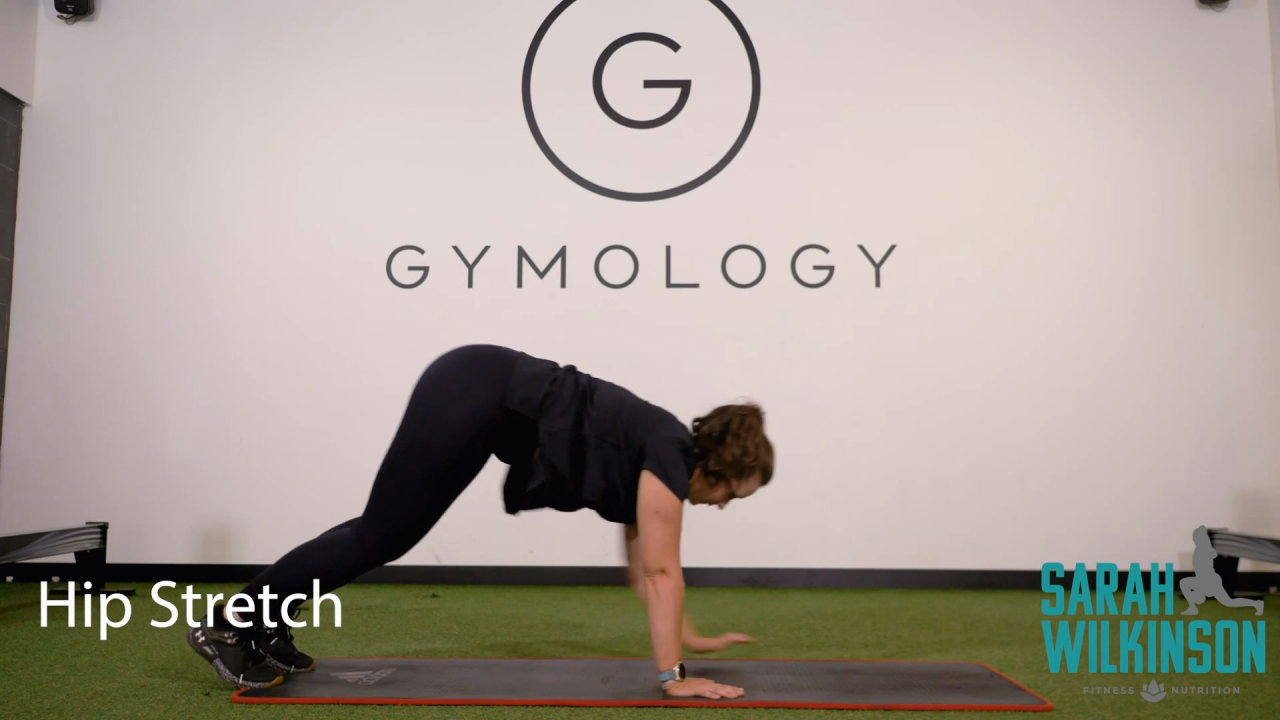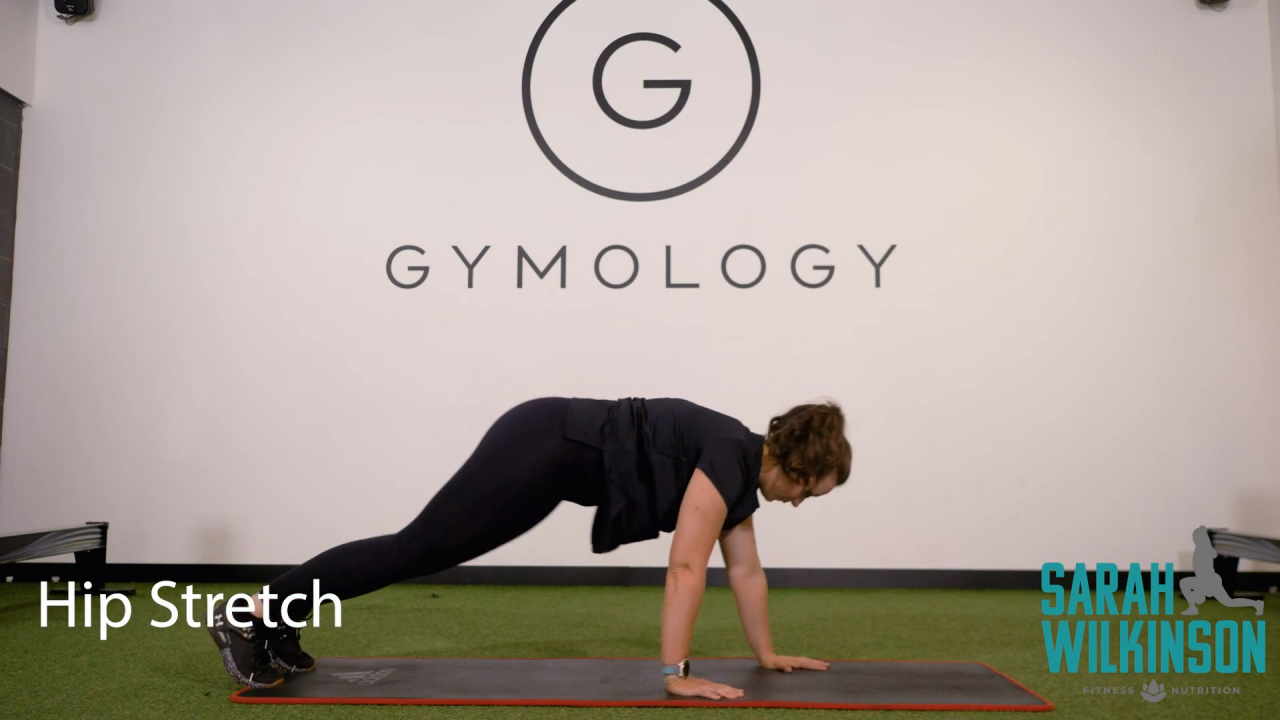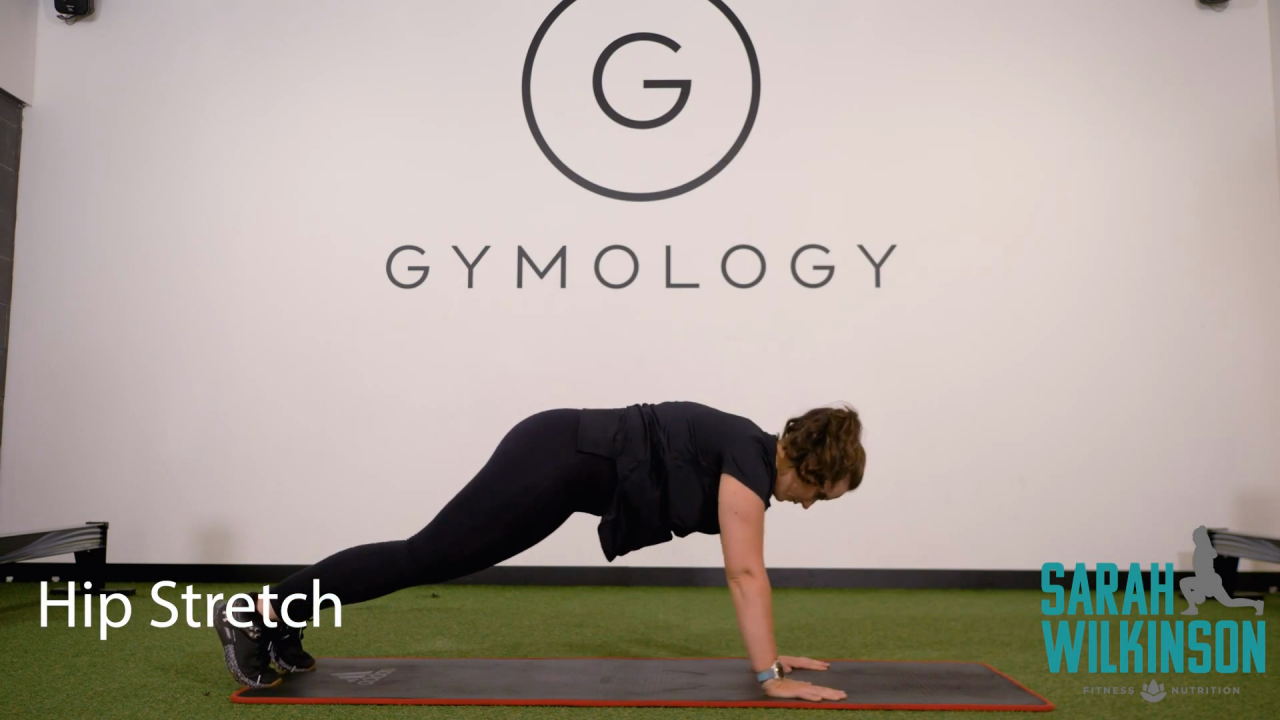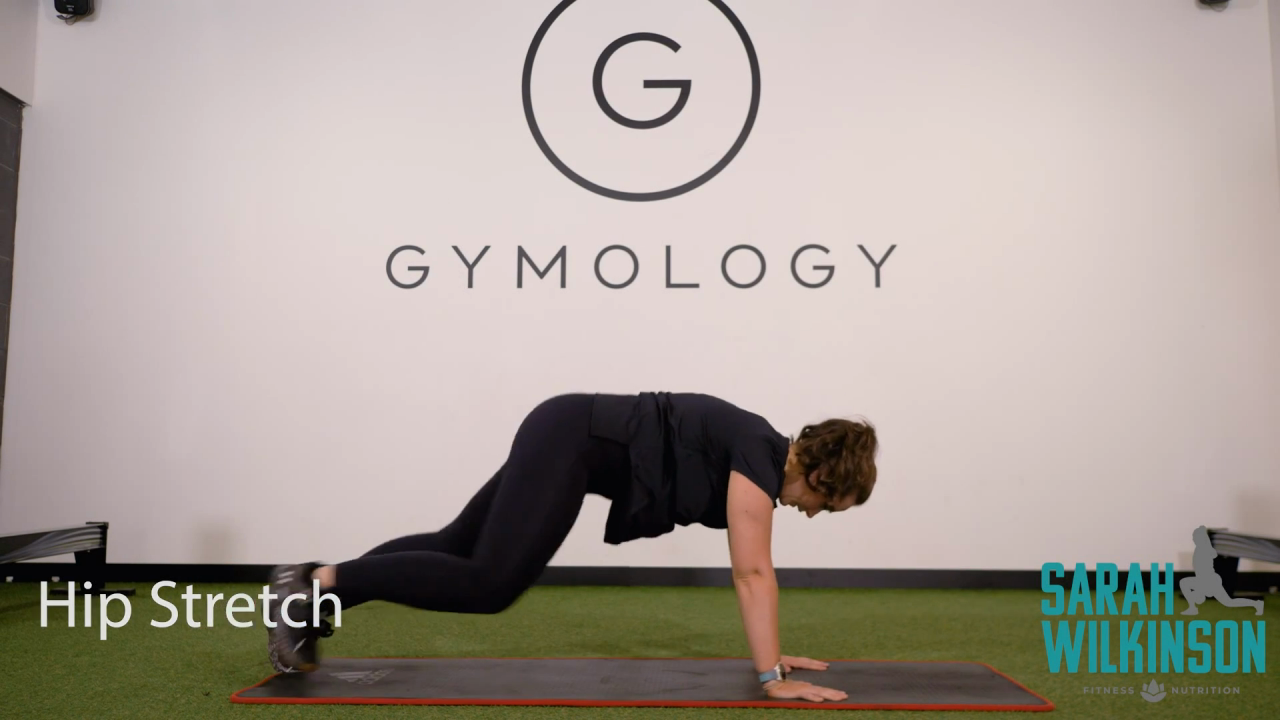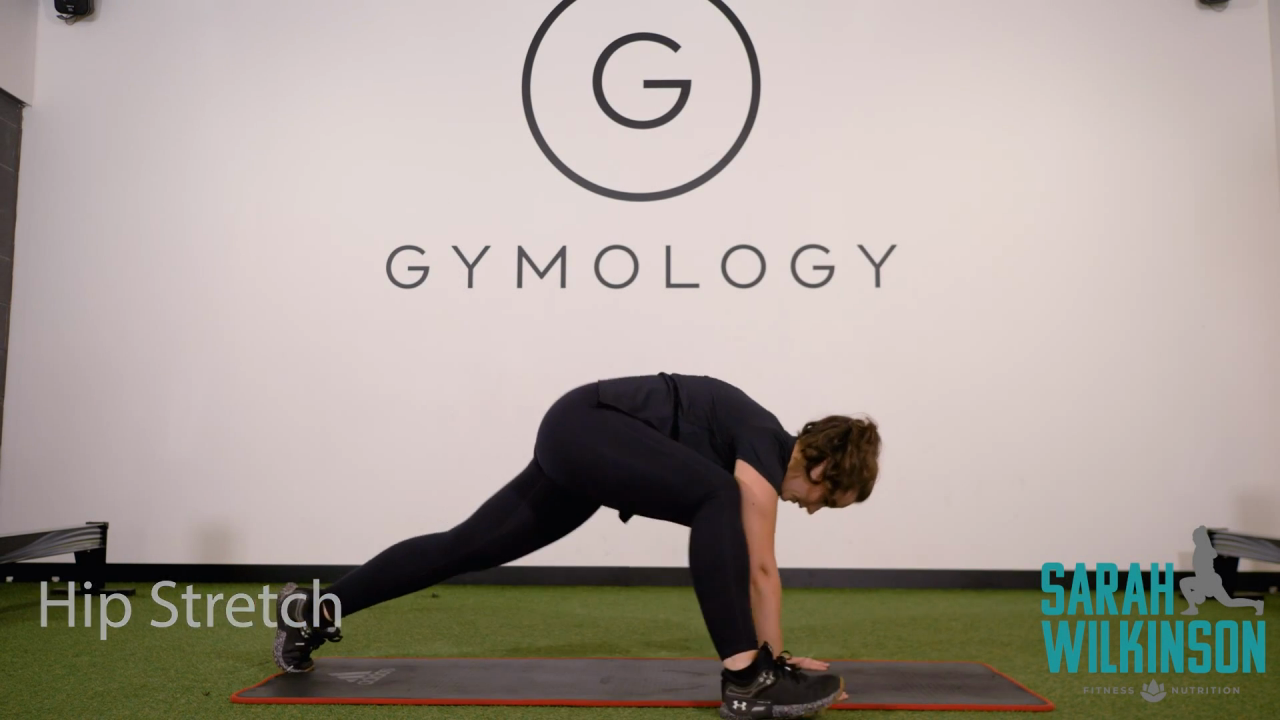
dt=0.4s
person 1, frame 1
left shoulder: (659, 462)
right shoulder: (671, 455)
left elbow: (648, 563)
right elbow: (658, 572)
left wrist: (686, 635)
right wrist: (671, 676)
left hip: (488, 404)
right hip: (478, 394)
left knee: (389, 532)
right knee: (381, 533)
left ankle: (264, 627)
right ankle: (227, 624)
person 1, frame 2
left shoulder: (743, 481)
right shoulder: (731, 456)
left elbow: (745, 571)
right elbow: (684, 567)
left wrist: (766, 654)
right wrist: (675, 674)
left hip: (557, 464)
right hip: (545, 445)
left knee: (429, 553)
right knee: (417, 549)
left ankle: (278, 623)
right ankle: (250, 615)
person 1, frame 3
left shoulder: (750, 468)
right shoulder: (749, 459)
left elbow: (742, 571)
right elbow: (746, 575)
left wrist: (770, 653)
right wrist: (771, 677)
left hip: (567, 468)
right hip: (558, 459)
left knee: (437, 561)
right knee: (425, 557)
left ankle: (282, 618)
right ankle: (256, 613)
person 1, frame 4
left shoulder: (763, 469)
right shoulder: (761, 457)
left elbow: (751, 571)
right elbow: (752, 574)
left wrist: (772, 653)
right wrist: (772, 677)
left hip: (572, 444)
right hip: (566, 435)
left knee: (459, 547)
right knee: (490, 582)
left ankle: (306, 613)
right ankle: (314, 583)
person 1, frame 5
left shoulder: (764, 456)
right shoulder: (764, 450)
left elbow: (751, 561)
right elbow: (758, 565)
left wrist: (774, 644)
right wrist: (765, 655)
left hip: (581, 450)
right hip: (582, 423)
left knee: (465, 549)
right knee: (717, 495)
left ankle: (310, 611)
